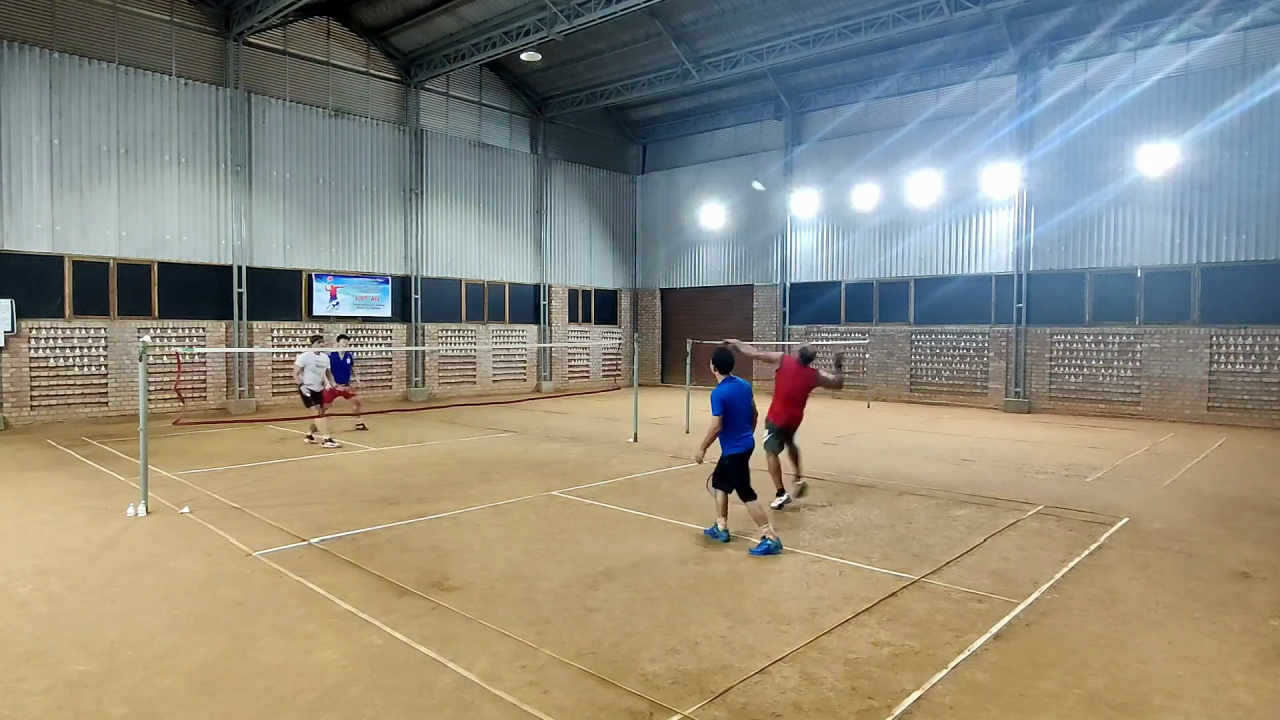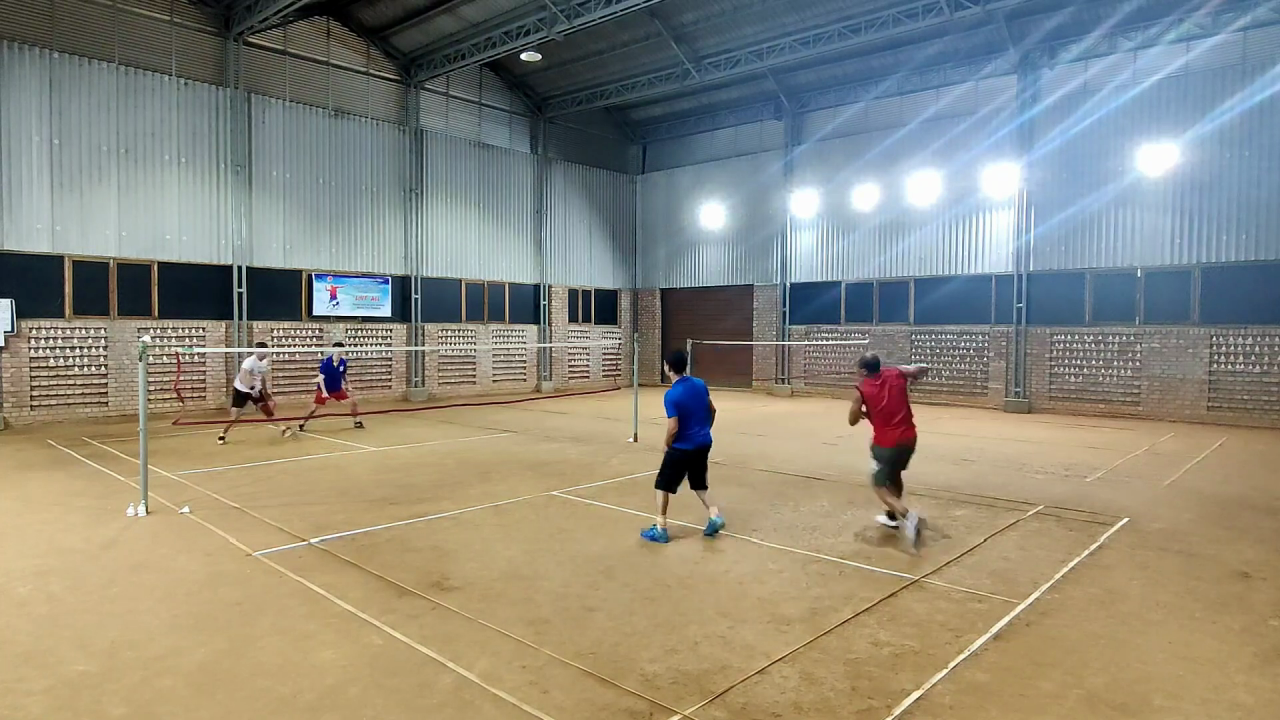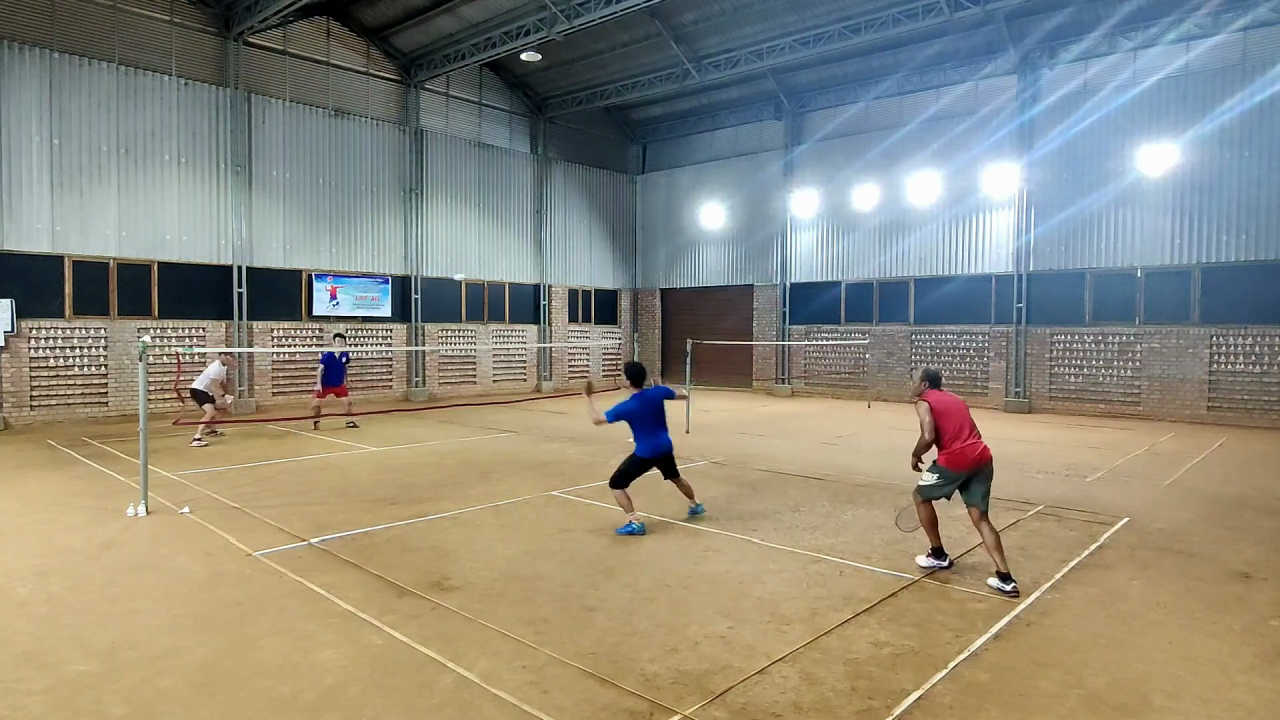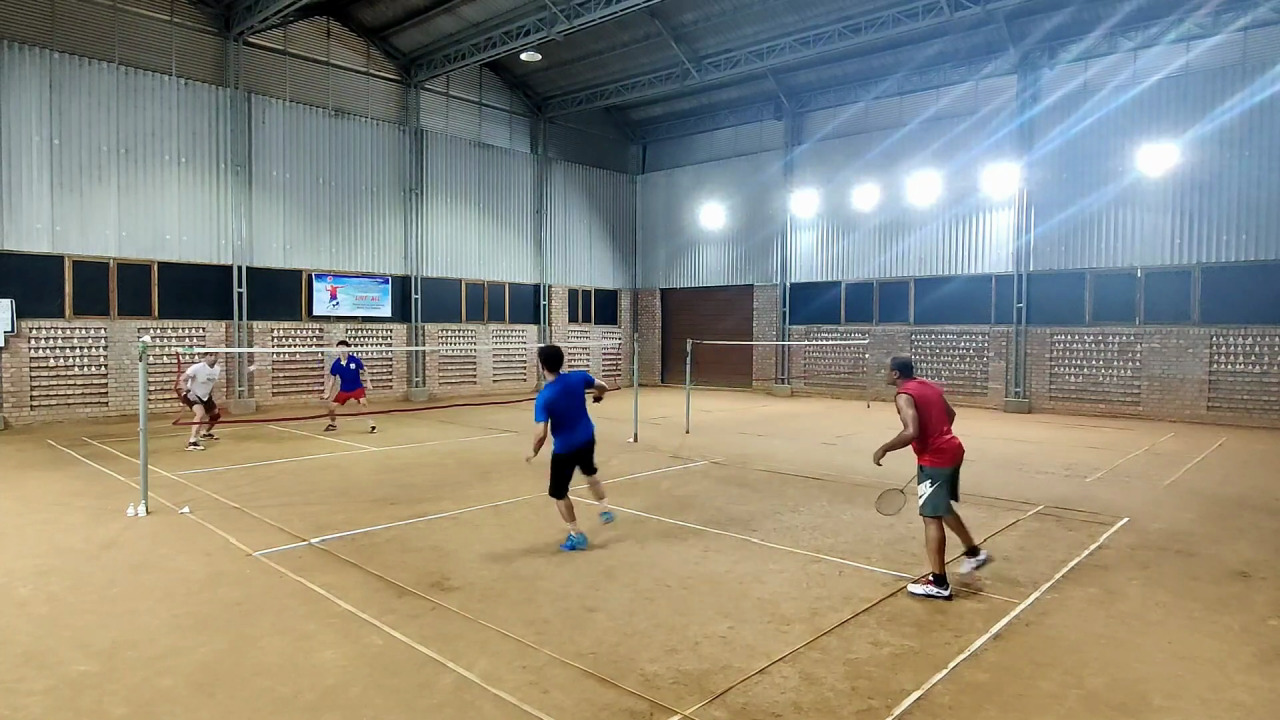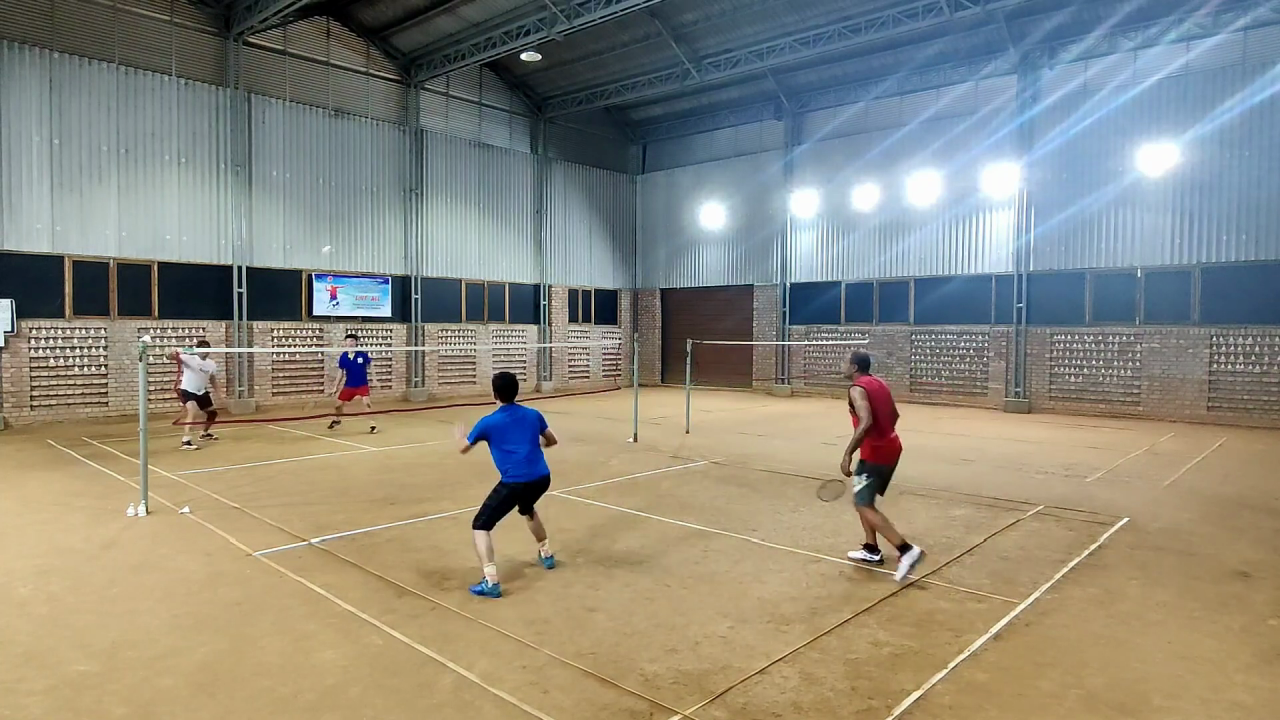
dt=0.5s
person 1, frame 1
left shoulder: (784, 360)
right shoulder: (815, 375)
left elbow: (751, 353)
right elbow: (838, 384)
left wrist: (736, 343)
right wrist: (838, 365)
left hip: (777, 417)
right hip: (796, 418)
left knee: (772, 453)
right knee: (791, 445)
left ankle: (781, 494)
right ankle: (799, 479)
person 1, frame 2
left shoulder: (861, 390)
right shoulder: (896, 373)
left elbow: (852, 421)
right elbow: (922, 369)
left wrist: (862, 412)
right wrist: (910, 374)
left hip: (886, 442)
right hip: (908, 438)
left knee: (882, 486)
right knee: (893, 474)
left ankle: (907, 516)
right ankle: (892, 516)
person 1, frame 3
left shoulder: (924, 402)
right shoulder: (955, 399)
left elbow: (928, 437)
left wrist: (915, 455)
left hip: (954, 461)
right hip: (982, 458)
left knee: (921, 497)
right knee: (980, 519)
left ankle: (938, 555)
right ankle: (1006, 579)
person 1, frame 4
left shoulder: (904, 396)
right shoulder: (929, 386)
left elbow: (911, 432)
right elbow: (950, 413)
left wrist: (883, 449)
left hip: (935, 460)
right hip: (954, 450)
left knee: (932, 516)
right knee: (942, 508)
left ankle: (938, 583)
right ankle: (974, 552)
person 1, frame 5
left shoulder: (857, 389)
right shoulder: (880, 384)
left elbow: (865, 423)
right elbow: (894, 416)
left wrist: (847, 454)
left hip: (874, 454)
right hip: (891, 448)
left knee: (863, 506)
right knee: (863, 493)
left ankle: (906, 550)
right ankle: (871, 550)
person 2, frame 1
left shoulder: (719, 393)
right shoulder: (744, 385)
left elbow: (716, 427)
right elbow: (754, 413)
left wrist: (702, 449)
left hip: (734, 449)
right hip: (744, 444)
left knee: (746, 494)
right knee: (719, 481)
left ankle: (770, 539)
right ankle: (721, 528)
person 2, frame 2
left shoulder: (672, 395)
right shoulder: (700, 384)
left elbow: (672, 429)
right elbow: (712, 410)
left wrist: (667, 444)
left hip: (683, 446)
right hip: (704, 442)
left knee: (662, 484)
right knee: (699, 484)
left ankle: (660, 528)
right ankle: (714, 516)
person 2, frame 3
left shoulder: (625, 407)
right shoulder: (658, 392)
left elbow: (597, 420)
right elbow: (683, 395)
left wrist: (588, 397)
right wrist: (665, 390)
left hip: (644, 454)
right hip: (665, 448)
left knee: (616, 485)
right knee: (675, 477)
left ankle: (635, 523)
right ankle: (695, 505)
person 2, frame 4
left shoulder: (544, 397)
right shoulder: (578, 377)
left elbow: (541, 434)
right elbow: (603, 387)
left wrist: (534, 453)
right wrist: (598, 396)
left hip: (565, 449)
right hip: (587, 439)
left knee: (558, 494)
right knee: (589, 472)
left ankle: (576, 535)
right ankle: (605, 509)
person 2, frame 5
left shoulder: (487, 423)
right shoulder: (533, 414)
left elbow: (464, 447)
right elbow: (552, 441)
left wrist: (460, 434)
left hip: (514, 482)
right hip: (542, 478)
left knee: (480, 526)
right knee: (527, 509)
left ankle: (491, 581)
right ankle: (546, 554)
